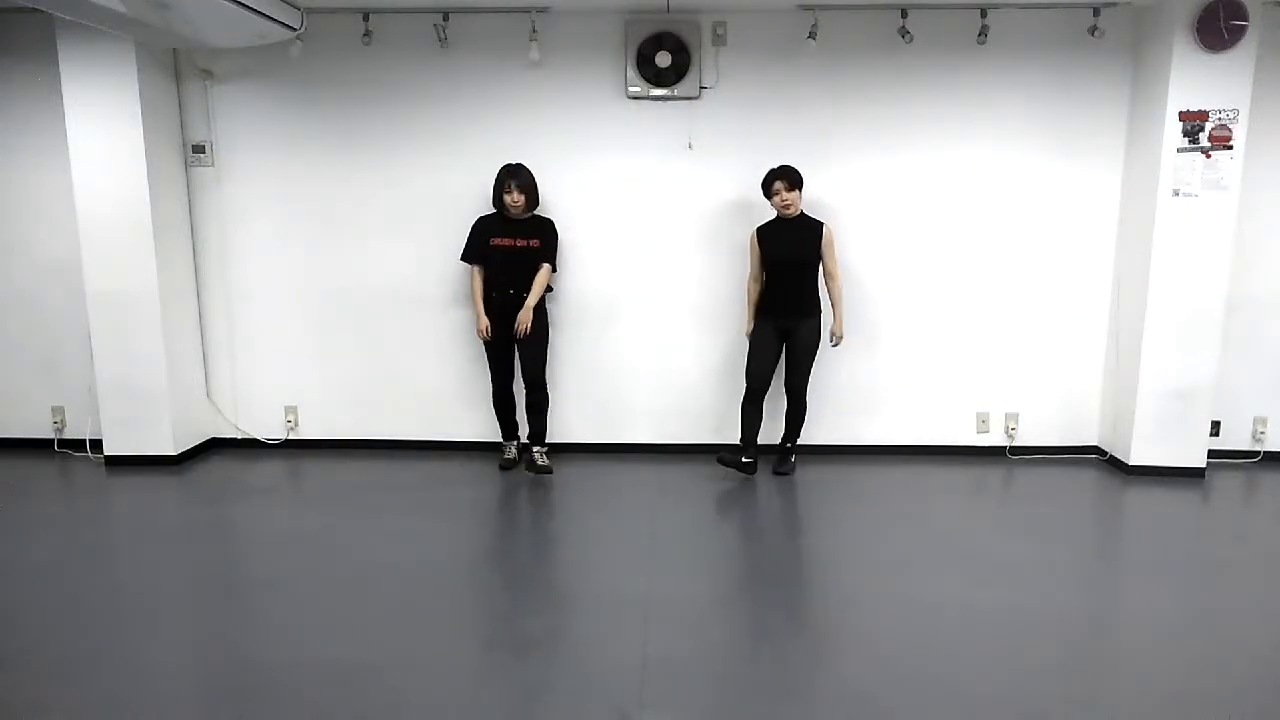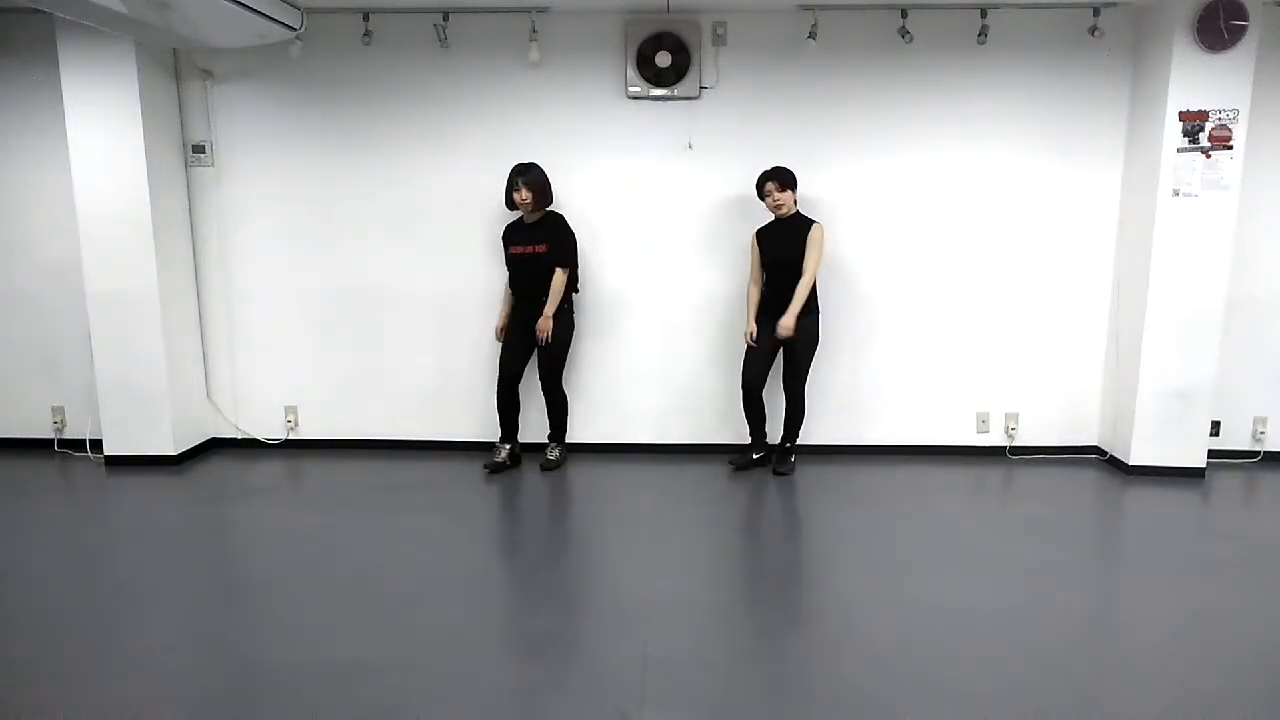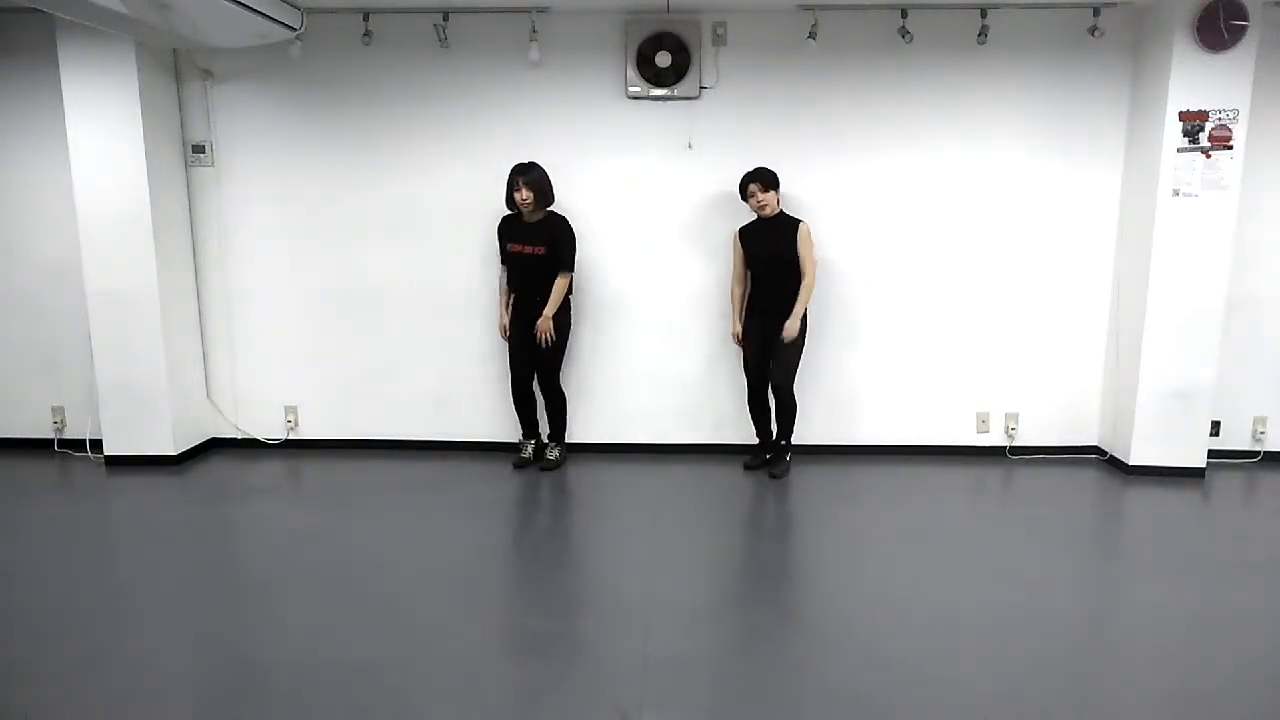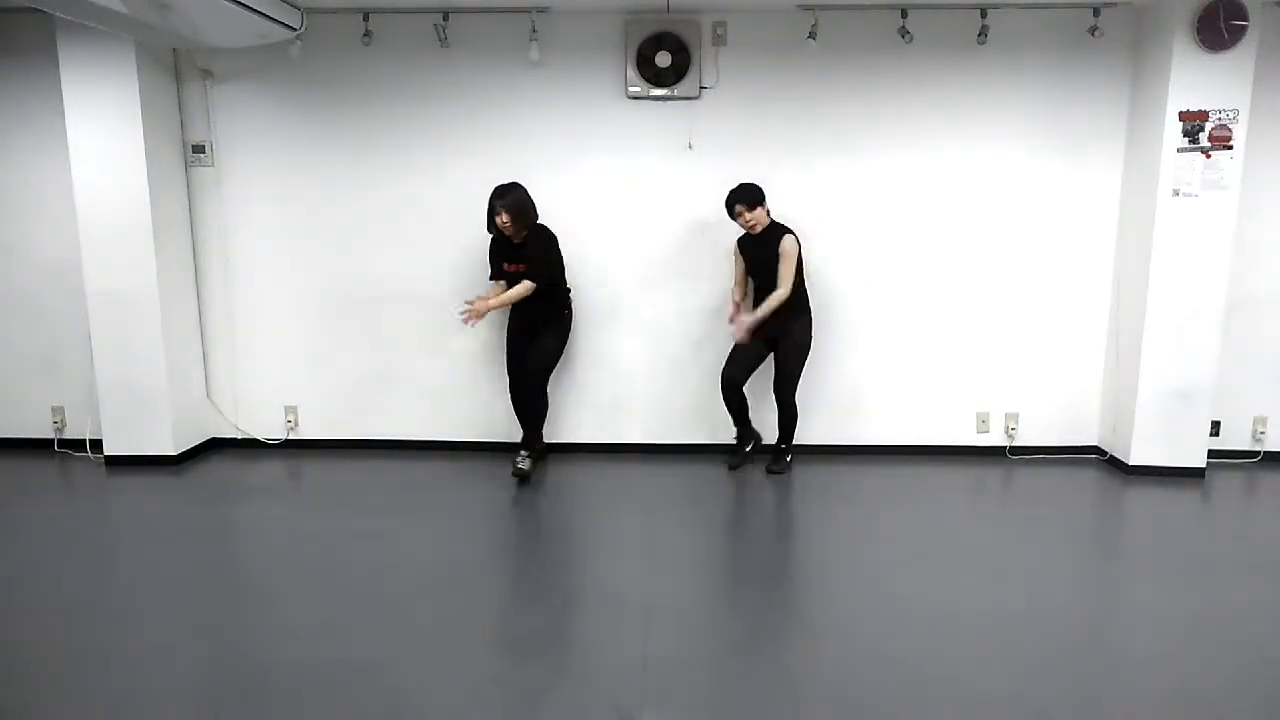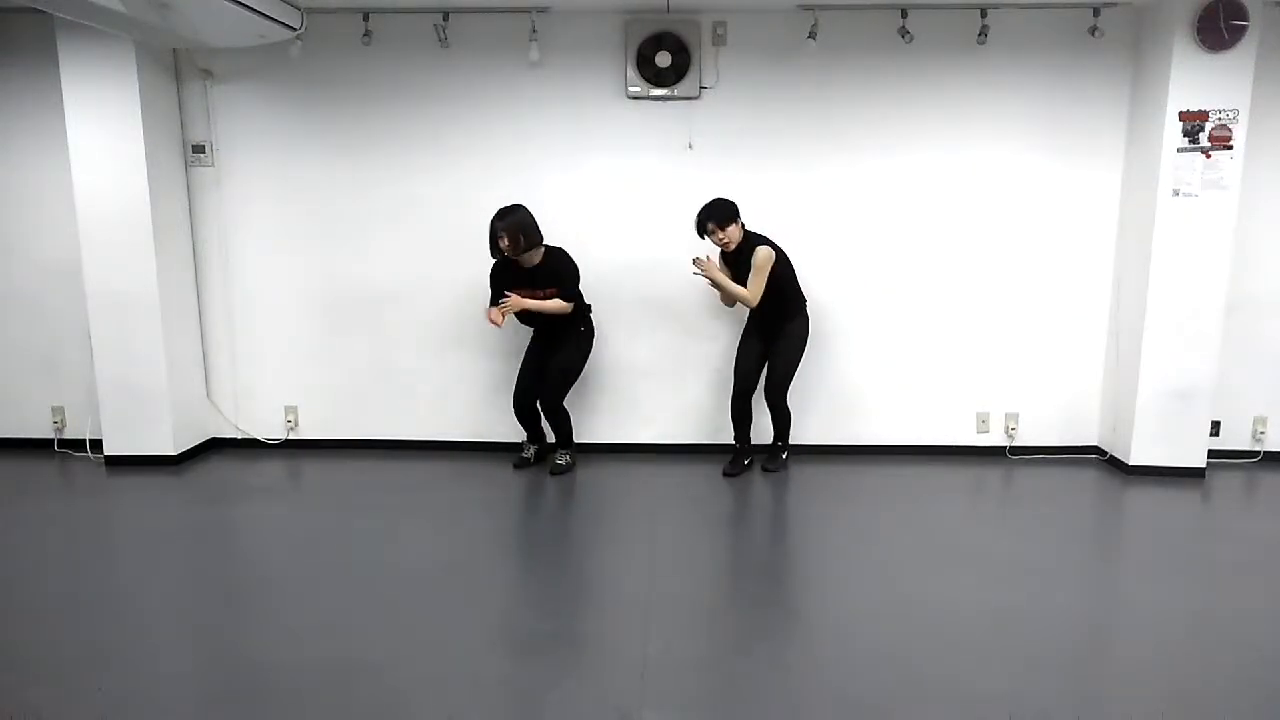
dt=0.5s
person 1, frame 1
left shoulder: (544, 227)
right shoulder: (485, 226)
left elbow: (545, 269)
right elbow: (477, 271)
left wrist: (528, 309)
right wrist: (480, 314)
left hip: (531, 310)
right hip: (495, 311)
left knee: (535, 377)
right knee: (501, 381)
left ankle: (537, 449)
right ankle: (510, 442)
person 1, frame 2
left shoulder: (556, 225)
right shoulder: (512, 231)
left elbow: (563, 272)
left wrist: (547, 315)
right wrist: (504, 316)
left hip: (555, 314)
right hip: (522, 314)
left knee: (550, 381)
right knee: (507, 378)
left ankle: (556, 445)
right ankle: (507, 446)
person 1, frame 3
left shoulder: (557, 226)
right shoulder: (507, 226)
left elbow: (564, 275)
right elbow: (506, 271)
left wrist: (548, 316)
right wrist: (504, 312)
left hip: (552, 314)
right hip: (521, 312)
left knee: (548, 380)
right knee: (519, 380)
left ankle: (556, 444)
right ankle: (530, 440)
person 1, frame 4
left shoulder: (543, 239)
right shoulder: (498, 244)
left elbow: (529, 285)
right elbow: (499, 283)
left wrist: (489, 305)
right wrist: (483, 305)
left hip: (554, 318)
right hip: (522, 318)
left knee: (535, 380)
right knee: (517, 384)
left ankle: (529, 450)
right ankle: (532, 442)
person 1, frame 5
left shoulder: (558, 260)
right shoulder: (503, 269)
left elbow: (567, 305)
right elbow: (498, 305)
left wrist: (525, 303)
right wrist: (496, 314)
left hip: (575, 335)
right hip: (543, 336)
left knee: (550, 397)
right knee: (522, 398)
left ankle: (565, 449)
right ankle: (536, 443)
person 2, frame 1
left shoulder: (819, 231)
right shoulder: (761, 234)
left elbow: (831, 277)
right elbow: (755, 280)
left wrist: (838, 319)
right wrist: (751, 320)
left hip: (805, 321)
right hip: (768, 319)
left knee: (796, 388)
right knee: (755, 384)
left ankle: (788, 449)
right ankle: (747, 453)
person 2, frame 2
left shoulder: (812, 229)
right shoulder: (761, 235)
left elbow: (808, 275)
right elbow: (756, 280)
left wrist: (792, 315)
right wrist: (751, 319)
left hip: (801, 320)
right hip: (767, 319)
left knee: (793, 389)
right knee: (750, 383)
left ankle: (787, 450)
right ankle: (758, 447)
person 2, frame 3
left shoulder: (797, 228)
right shoulder: (743, 234)
left elbow: (808, 277)
right elbow: (739, 281)
left wrist: (796, 317)
right wrist: (736, 321)
left hip: (787, 320)
right hip: (755, 320)
left knee: (781, 385)
right knee: (755, 388)
left ankle: (783, 449)
right ankle: (765, 445)
person 2, frame 4
left shoulder: (785, 239)
right shoulder: (742, 244)
left elbow: (784, 289)
left wrist: (752, 319)
right wrist: (736, 306)
left hip: (793, 322)
right hip: (760, 322)
left knee: (784, 391)
right knee: (730, 379)
left ankle: (784, 449)
right ankle: (746, 437)
person 2, frame 5
left shoulder: (762, 250)
right shoulder: (727, 255)
left elbow: (751, 299)
right elbow: (730, 301)
left wrist: (718, 276)
right wrist: (714, 279)
left hip: (791, 324)
right hip: (759, 324)
left knee: (775, 392)
right knee: (741, 389)
left ankle: (780, 447)
right ankle: (743, 451)
